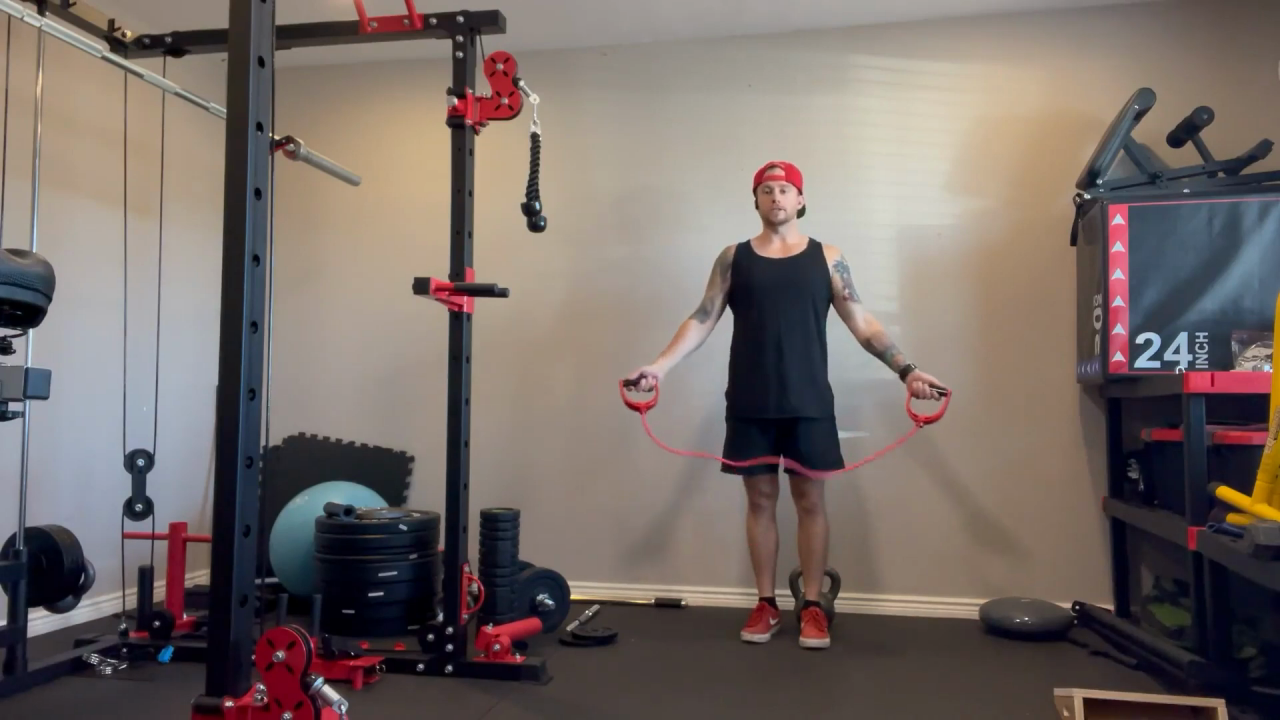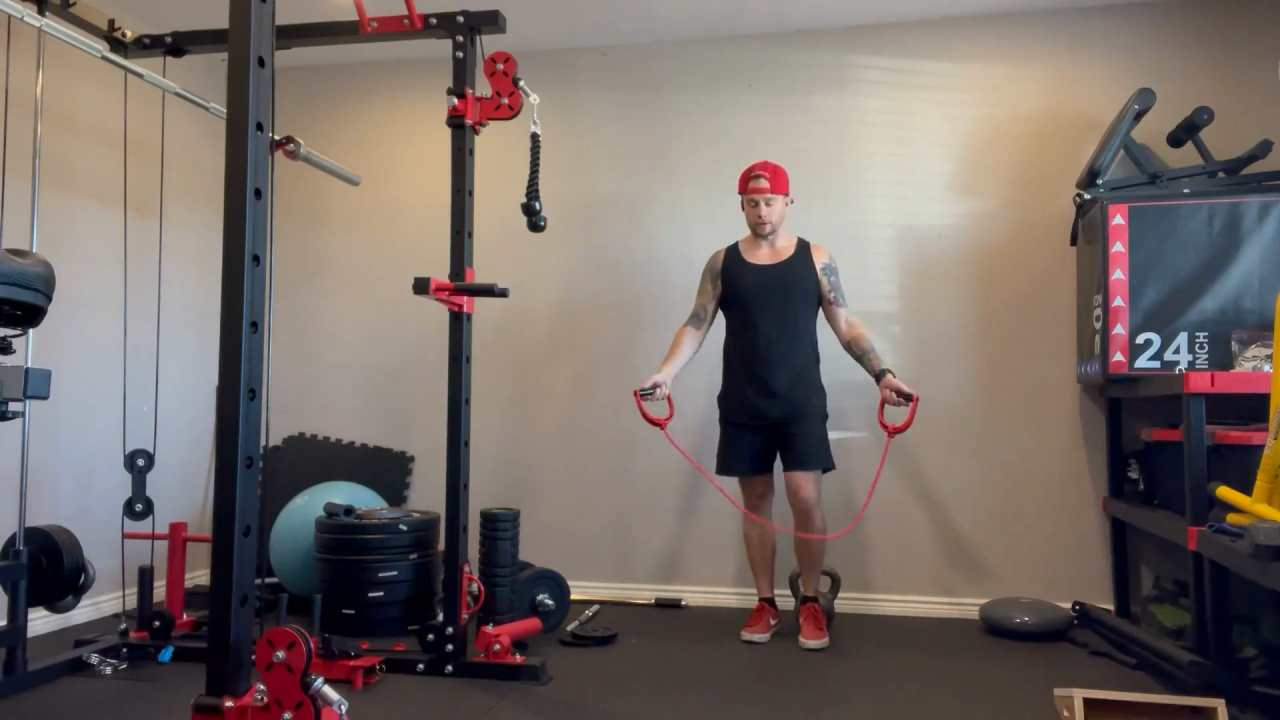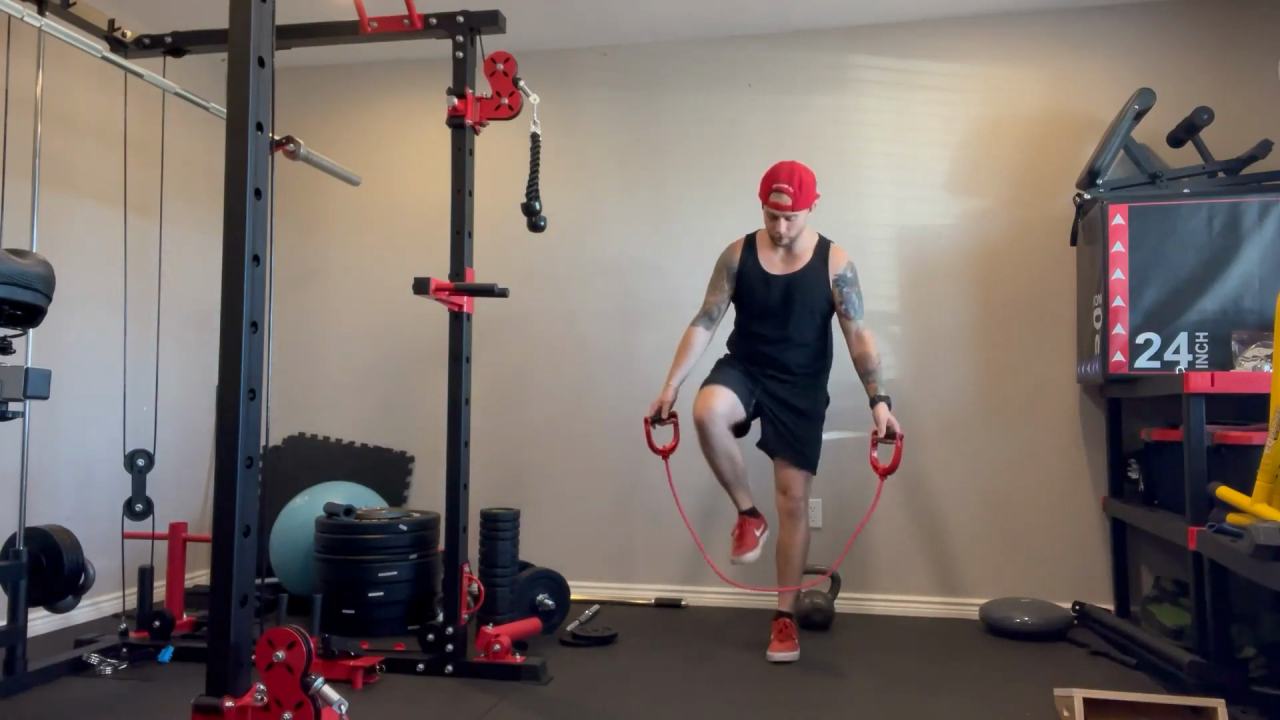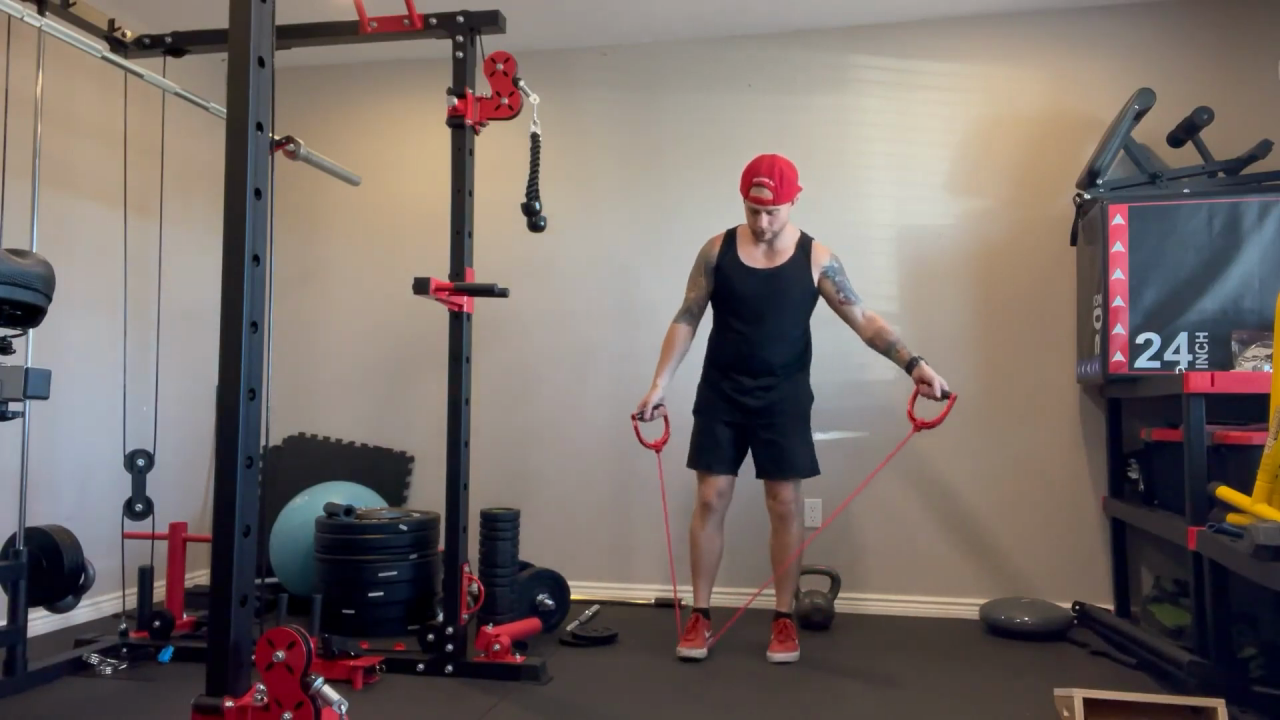
dt=0.7s
person 1, frame 1
left shoulder: (827, 257)
right shoulder: (733, 258)
left elbow: (862, 323)
right elbow: (702, 320)
left wrist: (907, 370)
right wrist: (659, 365)
left hip: (809, 401)
right hip: (750, 403)
left knee: (810, 501)
right knee: (760, 500)
left ankle: (812, 607)
right ankle: (766, 604)
person 1, frame 2
left shoulder: (816, 259)
right shoulder: (722, 262)
left elbow: (845, 325)
right elbow: (696, 325)
left wrist: (882, 374)
right wrist: (665, 372)
left hip: (801, 400)
right hip: (742, 403)
left knee: (805, 499)
right knee: (756, 502)
left ankle: (810, 602)
right ankle: (766, 604)
person 1, frame 3
left shoulder: (835, 262)
right shoulder: (738, 254)
left elbow: (858, 335)
right elbow: (705, 322)
left wrist: (879, 400)
right wrist: (671, 385)
left hip: (802, 389)
right hip: (744, 369)
left knee: (793, 498)
right knee: (707, 412)
left ankle: (785, 617)
right ankle: (748, 516)
person 1, frame 4
left shoulder: (816, 258)
right shoulder: (717, 250)
left elbow: (863, 319)
right elbow: (686, 320)
left wrist: (914, 364)
right wrist: (659, 385)
left hip: (783, 398)
right hip: (720, 395)
left knee: (785, 506)
right knee: (711, 501)
left ankle: (783, 619)
right ankle: (700, 615)
